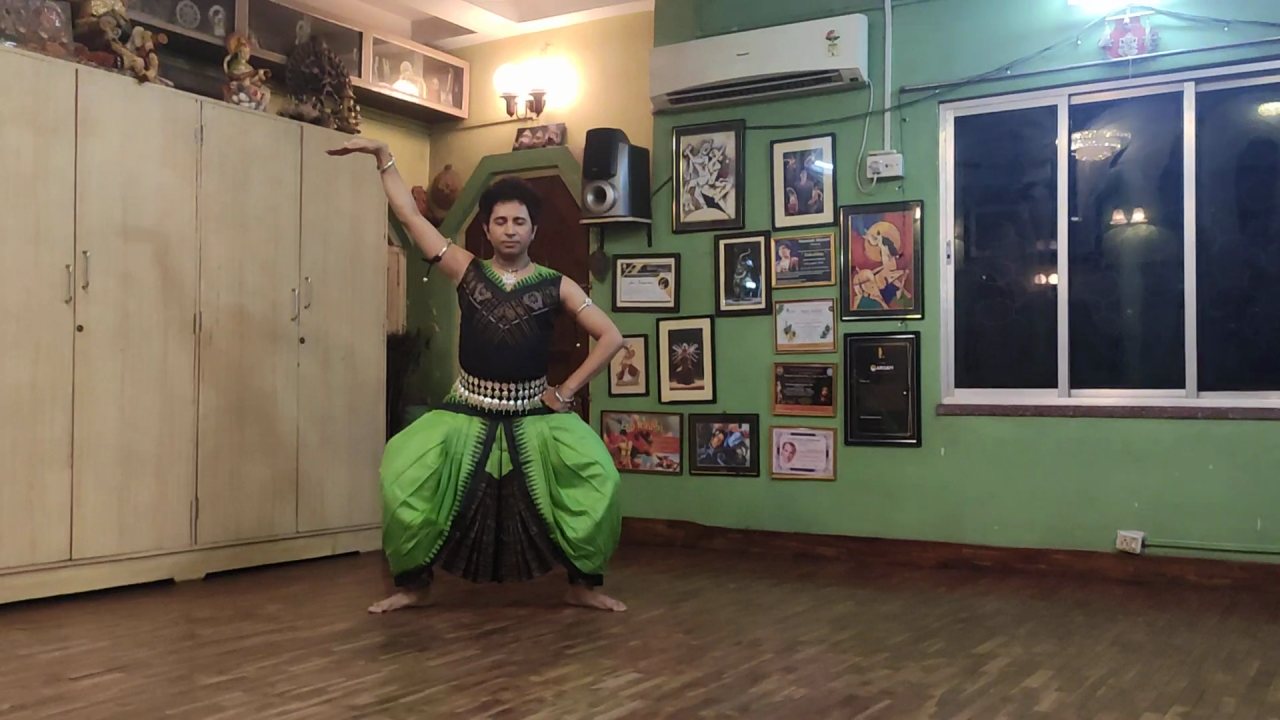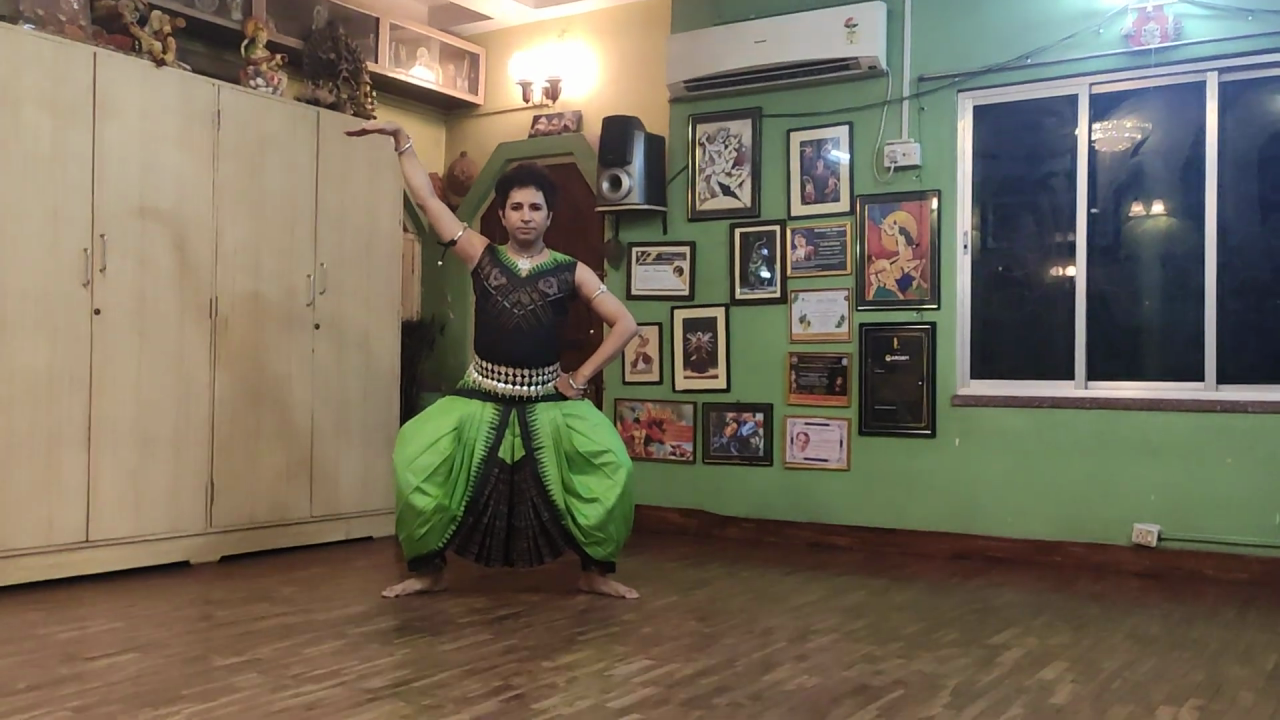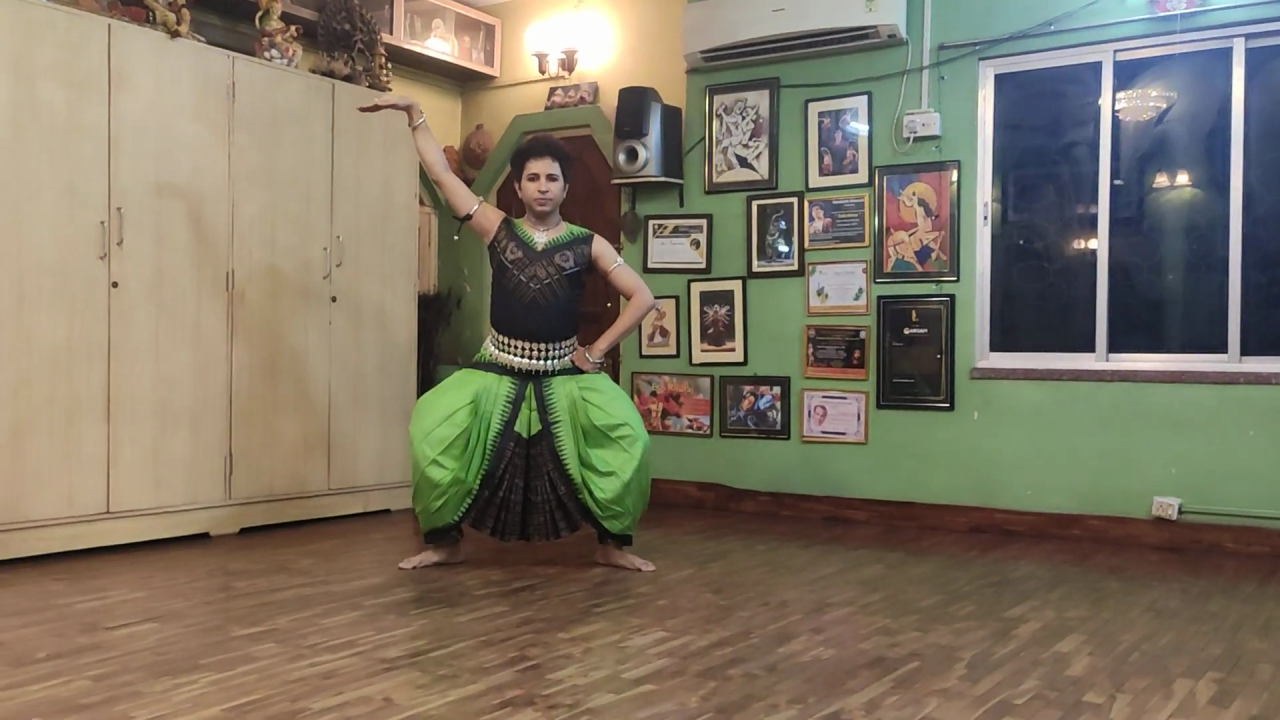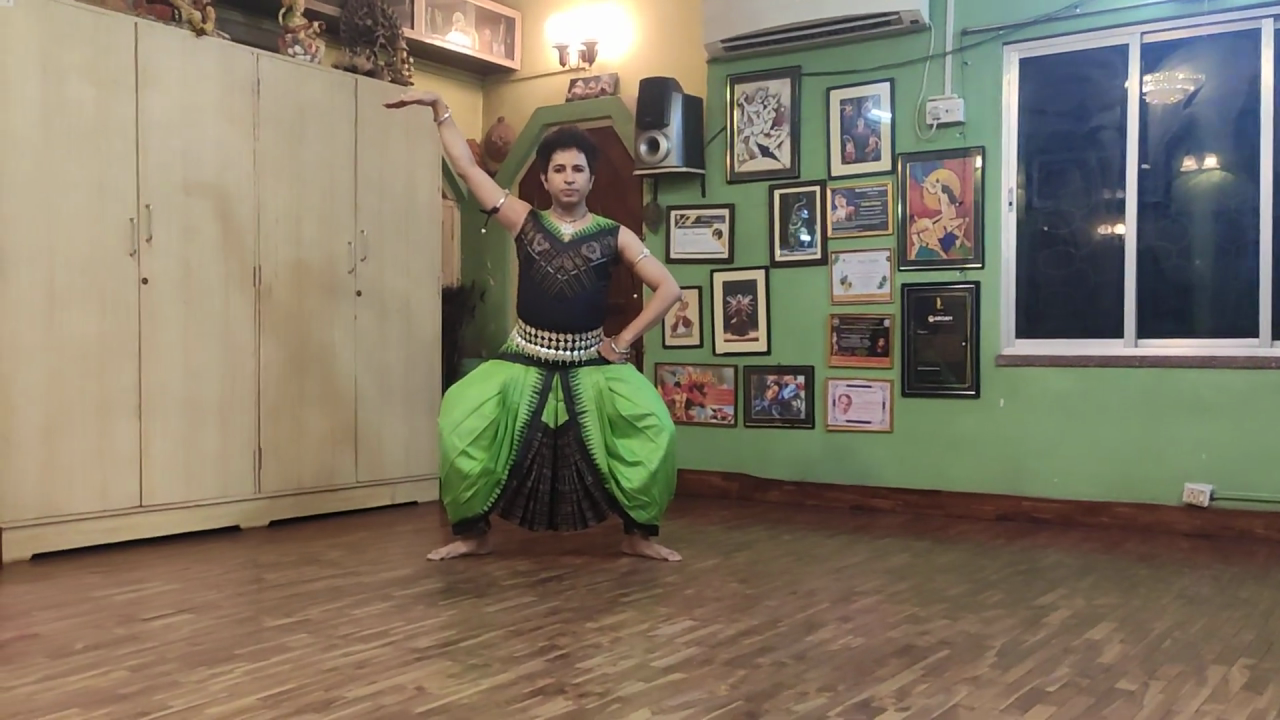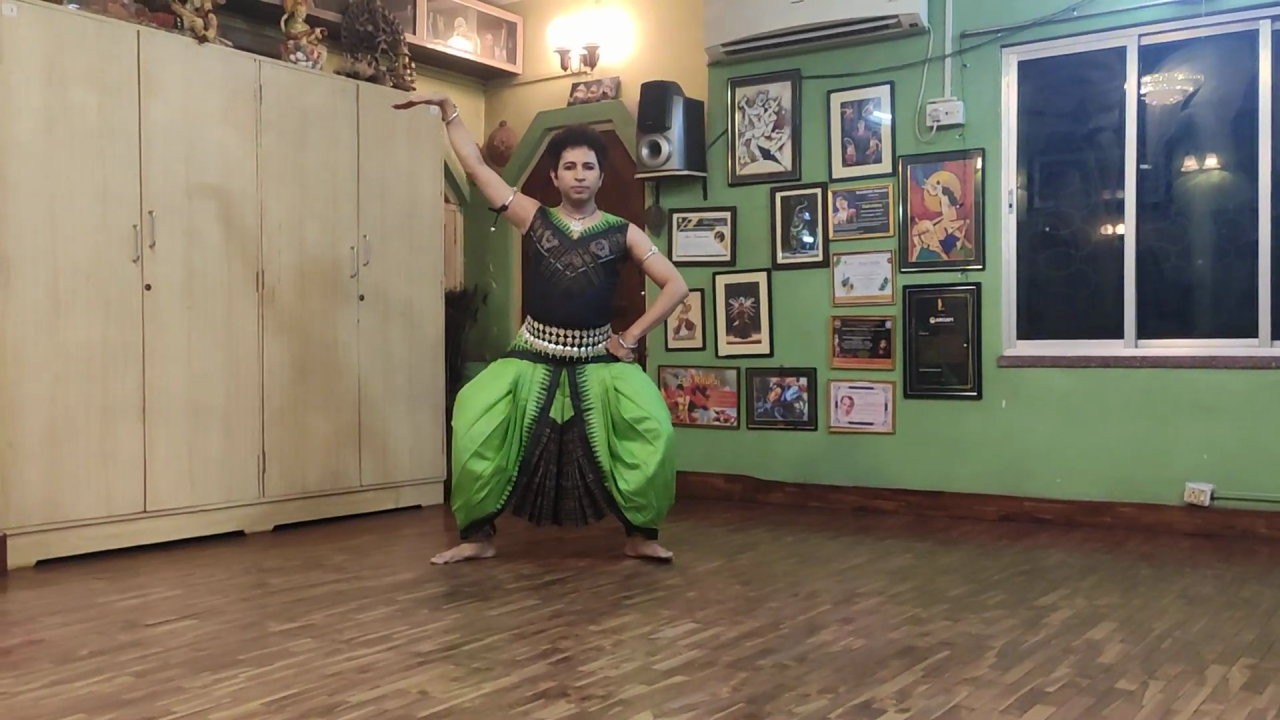
dt=1s
person 1, frame 1
left shoulder: (556, 286)
right shoulder: (466, 271)
left elbow: (611, 337)
right elbow: (409, 215)
left wrist: (567, 390)
right wrist: (383, 155)
left hip: (534, 413)
right hip: (468, 412)
left knee: (598, 476)
right knee: (402, 471)
left ankle: (583, 584)
right ankle: (414, 582)
person 1, frame 2
left shoulder: (571, 271)
right shoulder: (481, 256)
left elbow: (625, 324)
right elbow: (427, 199)
left wrist: (581, 376)
right wrist: (401, 137)
left hip: (548, 400)
right hip: (482, 397)
left knee: (611, 463)
right knee: (414, 457)
left ankle: (595, 570)
right ankle: (428, 568)
person 1, frame 3
left shoulder: (588, 245)
right shoulder: (498, 230)
left elbow: (642, 297)
right elbow: (441, 173)
left wrist: (598, 350)
right wrist: (414, 113)
left hip: (565, 373)
right hip: (498, 371)
left knee: (628, 438)
right knee: (431, 429)
left ankle: (612, 543)
right ankle: (445, 540)
person 1, frame 4
left shoulder: (614, 236)
right shoulder: (524, 222)
left elbow: (669, 289)
right elbow: (467, 167)
left wrist: (624, 340)
right wrist: (439, 107)
left hip: (591, 363)
right hip: (525, 361)
left knee: (654, 428)
right knee: (459, 420)
left ankle: (639, 534)
right ankle: (472, 532)
person 1, frame 5
left shoulder: (623, 233)
right shoulder: (534, 219)
left elbow: (675, 285)
right elbow: (476, 167)
left wrist: (632, 334)
right wrist: (448, 108)
left hip: (599, 360)
right hip: (533, 357)
left knee: (653, 428)
right knee: (474, 422)
left ankle: (640, 533)
right ankle: (478, 534)
